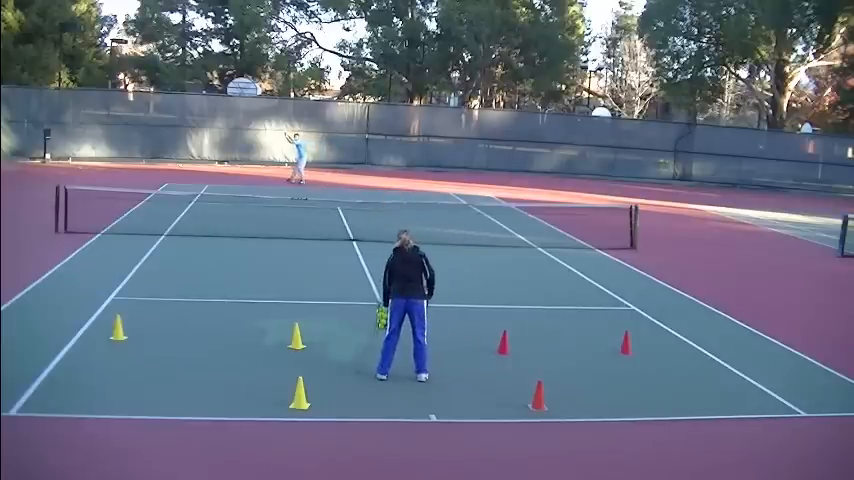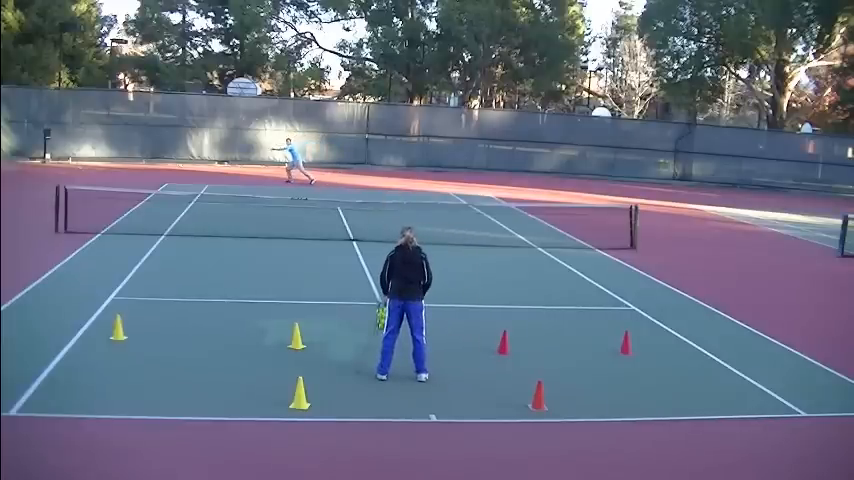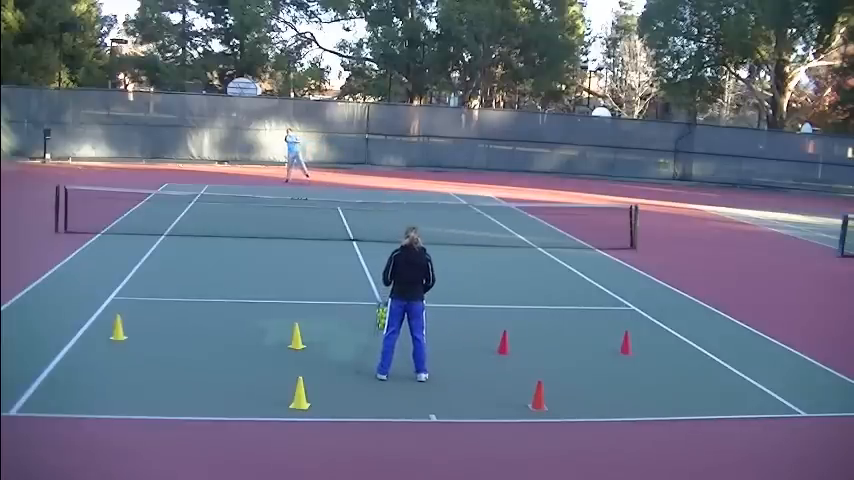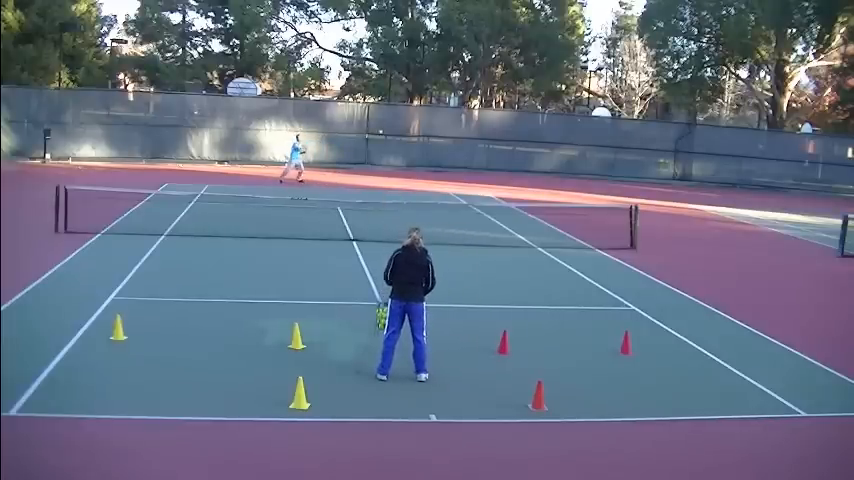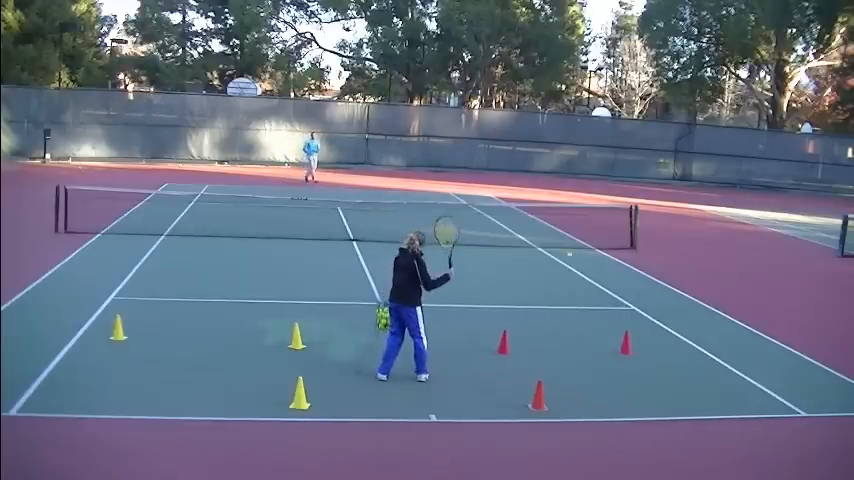
dt=0.4s
person 1, frame 1
left shoulder: (392, 258)
right shoulder: (420, 255)
left elbow: (386, 282)
right elbow: (430, 275)
left wrist: (386, 303)
right wrist: (429, 293)
left hip: (397, 299)
right hip: (417, 299)
left knee: (391, 335)
right knee: (419, 336)
left ankle: (382, 371)
right ankle: (422, 372)
person 1, frame 2
left shoulder: (393, 255)
right shoulder: (421, 256)
left elbow: (384, 277)
right elbow: (428, 279)
left wrist: (386, 292)
right wrist: (421, 294)
left hip: (395, 299)
right hip: (415, 300)
left knee: (390, 335)
right knee: (418, 336)
left ankle: (382, 371)
right ankle: (421, 372)
person 1, frame 3
left shoulder: (396, 254)
right shoulder: (425, 257)
left elbow: (386, 278)
right elbow: (431, 281)
left wrist: (390, 283)
left hip: (397, 299)
right hip: (416, 301)
left knee: (390, 335)
right knee: (418, 336)
left ankle: (383, 371)
right ankle: (421, 372)
person 1, frame 4
left shoulder: (398, 254)
right shoulder: (426, 258)
left elbow: (387, 277)
right elbow: (431, 283)
left hip: (397, 299)
right hip: (416, 301)
left knee: (391, 335)
right knee: (419, 337)
left ankle: (383, 371)
right ankle: (421, 372)
person 1, frame 5
left shoulder: (399, 257)
right shoulder: (417, 260)
right elbow: (428, 285)
right wrist: (447, 276)
left hip: (395, 302)
right hip: (410, 305)
left knee: (394, 336)
right knee: (419, 338)
left ankle: (383, 371)
right ankle: (421, 373)
